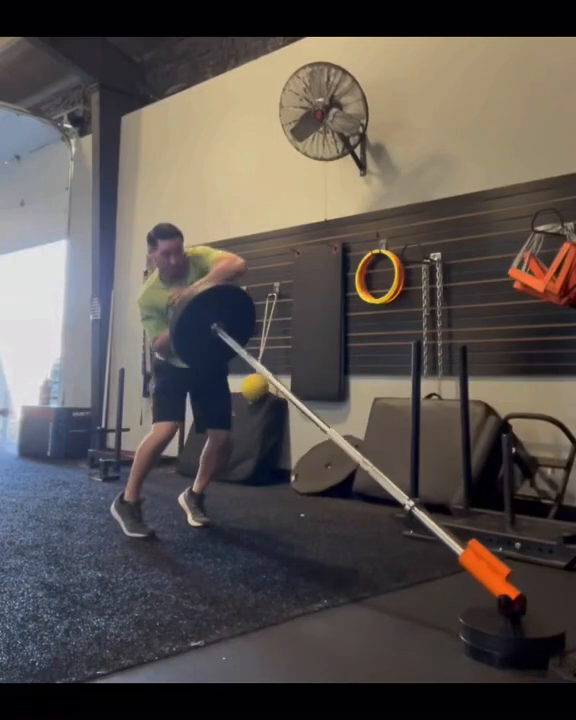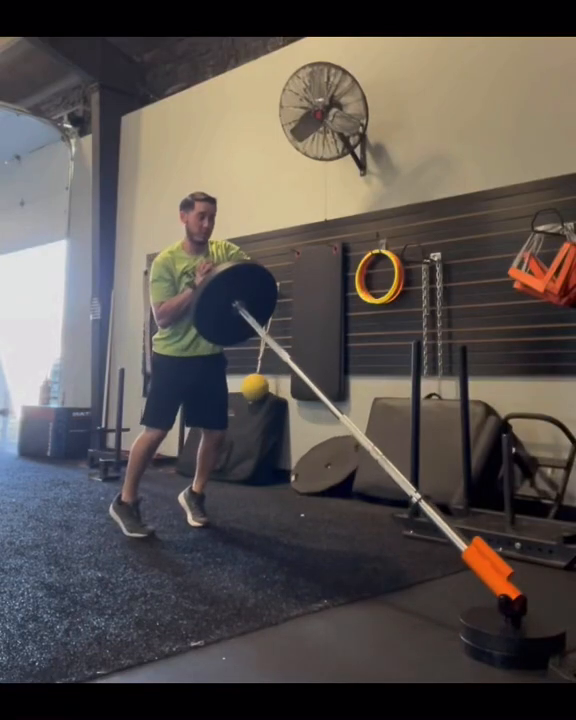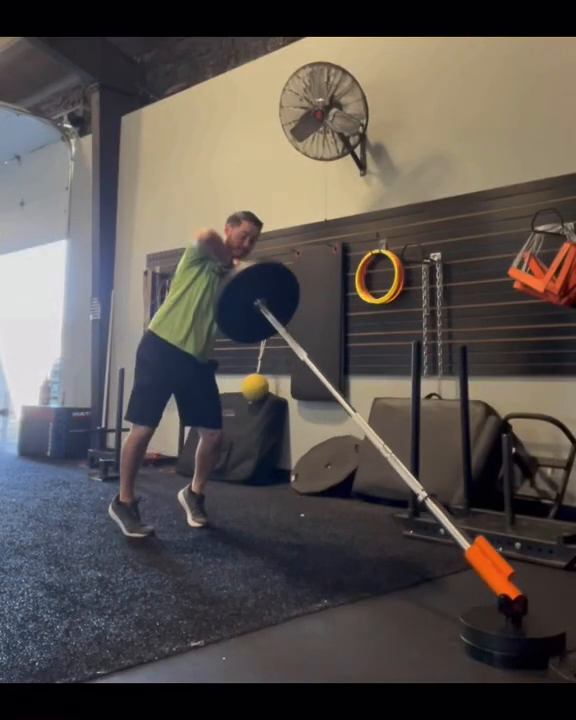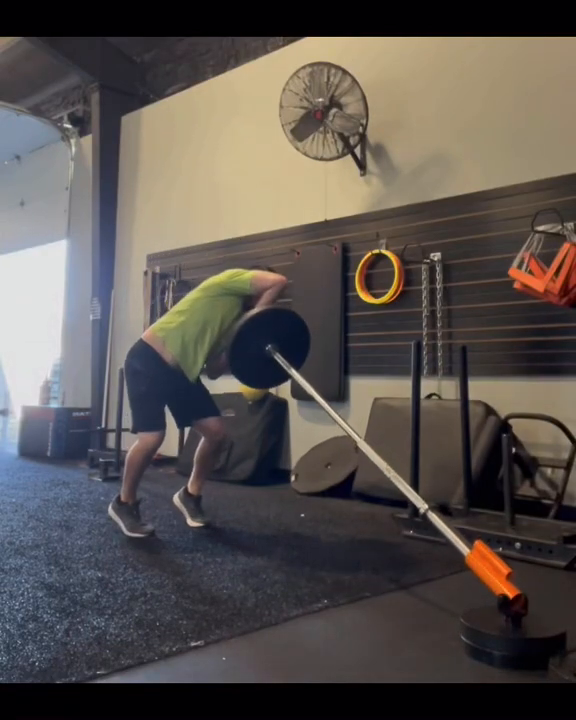
dt=0.7s
person 1, frame 1
left shoulder: (197, 257)
right shoulder: (149, 295)
left elbow: (236, 264)
right elbow: (161, 348)
left wrist: (195, 289)
left hip: (211, 361)
right hip: (174, 365)
left knee: (222, 436)
right knee: (165, 430)
left ankle: (194, 496)
right ankle: (126, 502)
person 1, frame 2
left shoulder: (226, 251)
right shoulder: (166, 261)
right elbow: (162, 316)
right wrist: (195, 287)
left hip: (210, 358)
right hip: (172, 358)
left knee: (215, 432)
right knee: (155, 431)
left ankle: (194, 495)
right ankle: (125, 502)
person 1, frame 3
right shoulder: (200, 254)
right elbow: (206, 235)
right wrist: (227, 262)
left hip: (196, 359)
right hip: (161, 349)
left knee: (213, 433)
right knee: (143, 428)
left ankle: (194, 494)
right ankle: (124, 502)
person 1, frame 4
left shoulder: (233, 318)
right shoulder: (231, 280)
left elbow: (214, 370)
right elbow: (278, 281)
left hip: (181, 370)
right hip: (149, 360)
left knee: (216, 431)
right knee: (151, 437)
left ankle: (190, 495)
right ankle: (124, 504)
